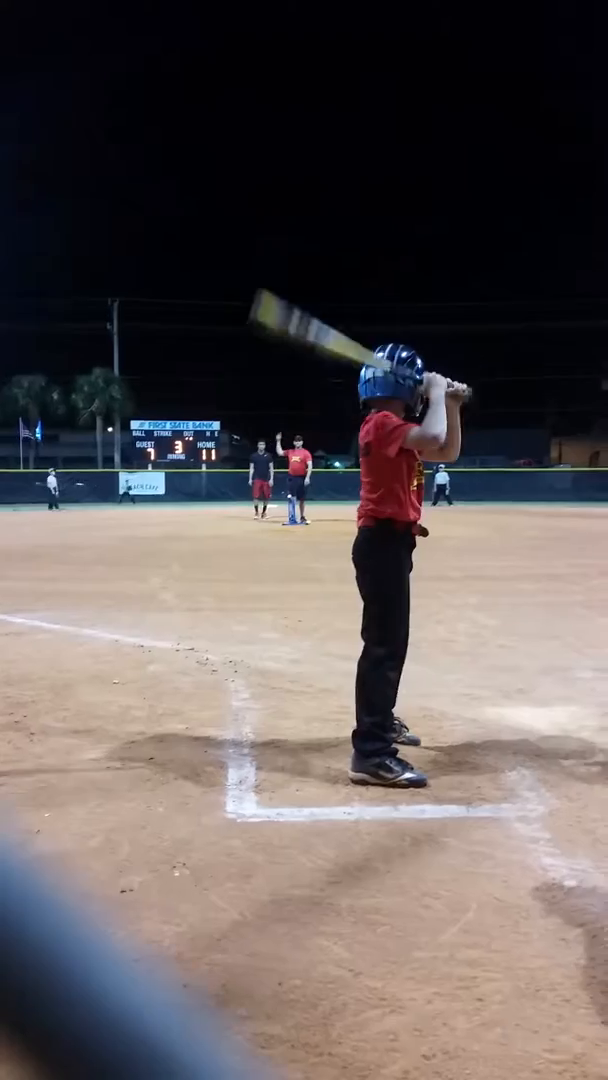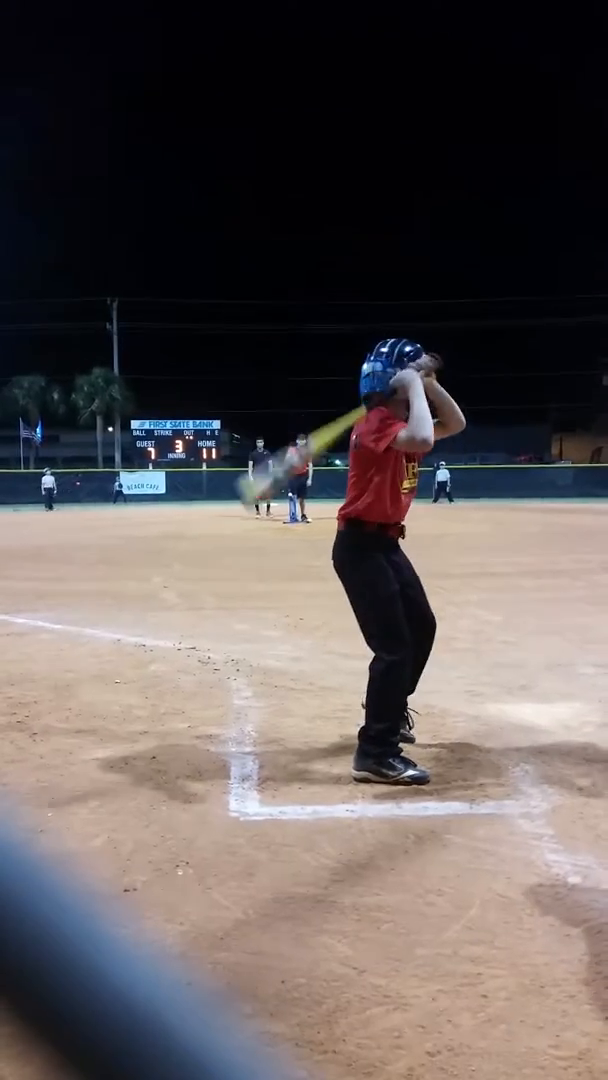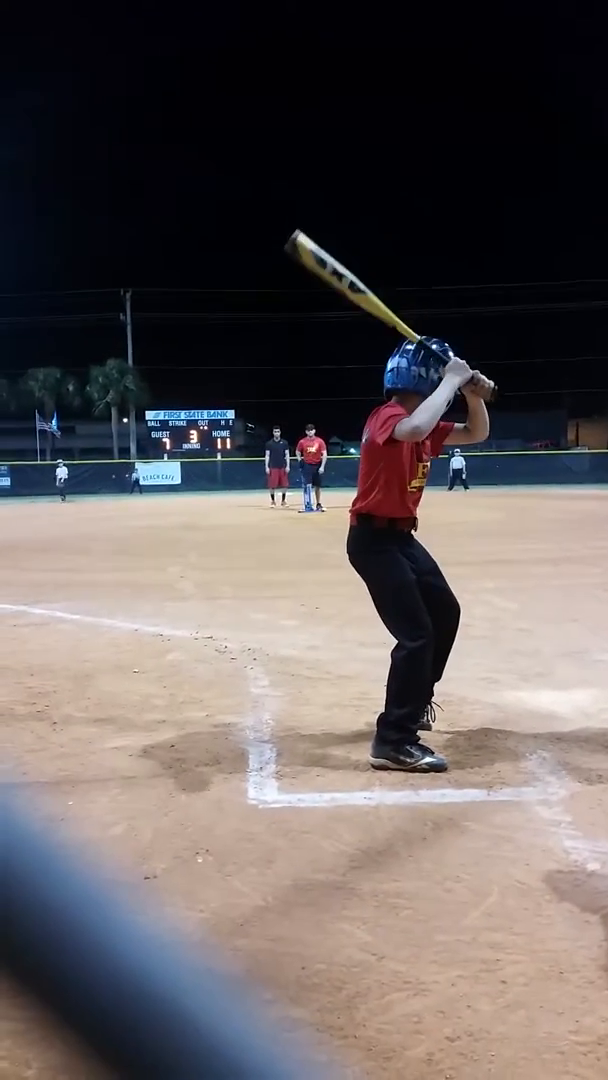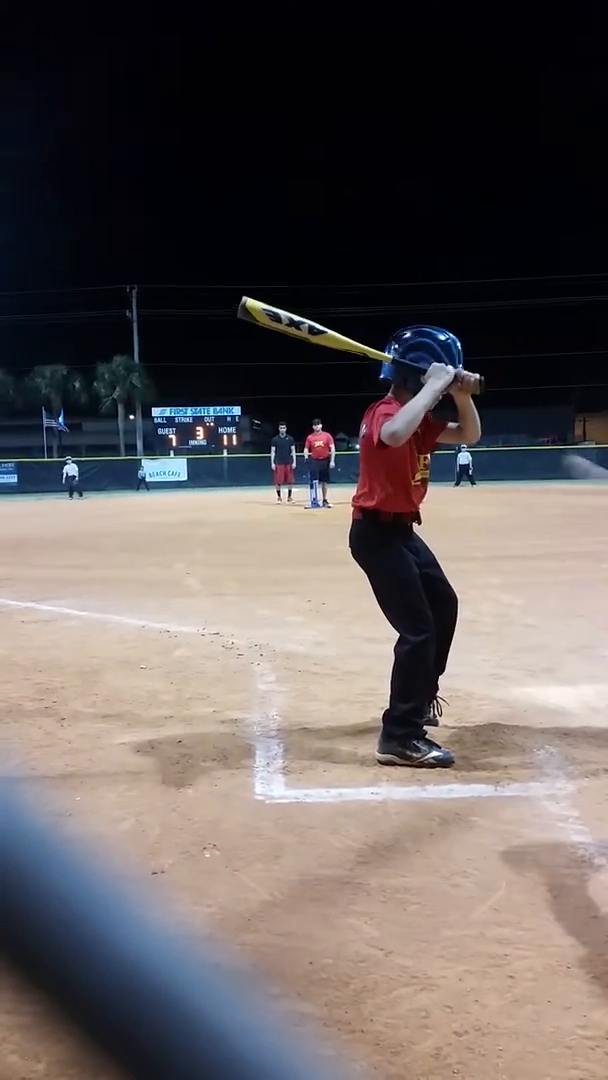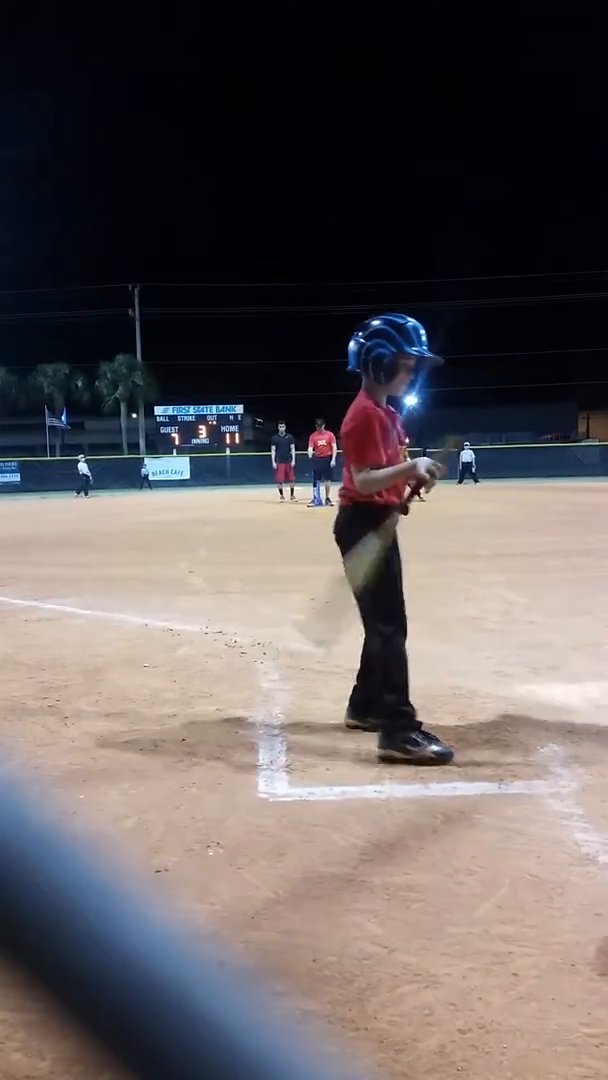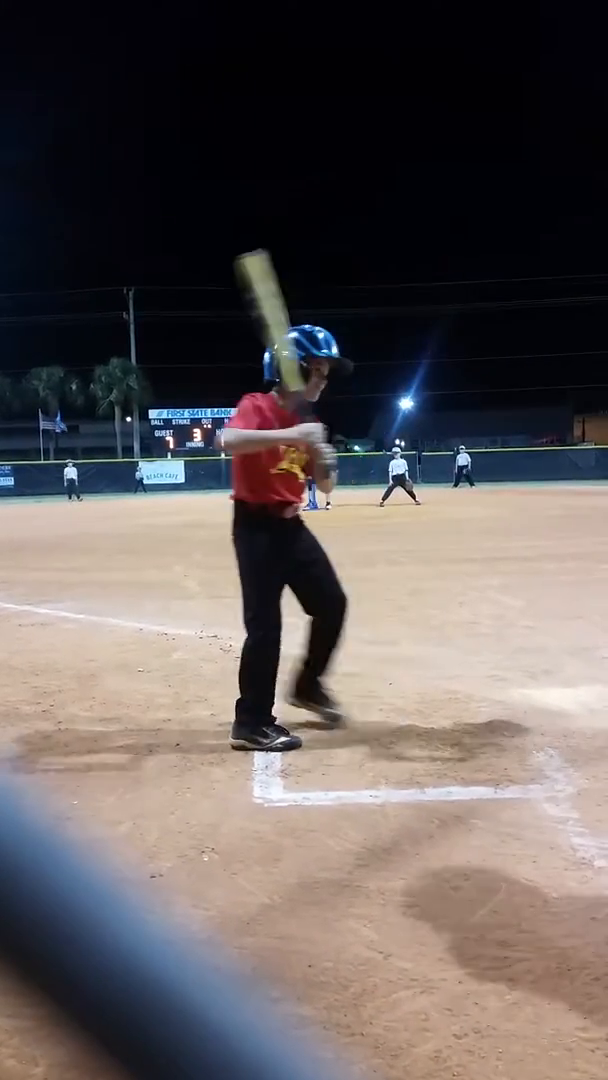
dt=0.7s
person 1, frame 1
left shoulder: (395, 427)
right shoulder: (382, 423)
left elbow: (448, 452)
right elbow: (434, 437)
left wrist: (451, 401)
right wrist: (435, 393)
left hip: (392, 540)
right hip: (383, 540)
left knee: (392, 639)
right knee: (383, 644)
left ankle: (381, 720)
right ankle: (371, 754)
person 1, frame 2
left shoulder: (398, 422)
right shoulder: (375, 422)
left elbow: (455, 424)
right elbow: (422, 439)
left wrist: (428, 381)
right wrist: (414, 390)
left hip: (385, 542)
right hip: (360, 546)
left knee: (421, 628)
right knee: (394, 646)
left ankle: (389, 709)
right ankle: (375, 755)
person 1, frame 3
left shoulder: (423, 424)
right shoulder: (388, 417)
left elbow: (478, 434)
right elbow: (414, 431)
left wrist: (473, 395)
right wrist: (452, 381)
left hip: (401, 534)
right hip: (373, 538)
left knee: (444, 613)
right knee: (416, 634)
left ankle: (414, 699)
right ankle: (393, 741)
person 1, frame 4
left shoulder: (421, 417)
right shoulder: (386, 412)
left elbow: (470, 435)
right elbow: (394, 436)
left wrist: (462, 395)
right wrist: (433, 388)
left hip: (402, 529)
right hip: (376, 533)
left knee: (444, 606)
right knee: (418, 628)
left ankle: (420, 695)
right ankle: (400, 737)
person 1, frame 5
left shoulder: (386, 412)
right shoulder: (364, 414)
right elbow: (364, 484)
left wrist: (415, 473)
right wrist: (411, 467)
left hip: (379, 522)
right hip: (363, 523)
left knee: (385, 620)
right knee: (389, 623)
left ankle: (366, 705)
right ankle: (398, 731)
person 1, frame 6
left shoulder: (312, 423)
right shoulder: (256, 406)
left elbow: (327, 484)
right elbow: (228, 440)
left wrist: (323, 461)
right wrist: (288, 435)
left hip: (292, 525)
right hip: (255, 525)
left knee: (332, 605)
right knee: (264, 624)
left ankle: (308, 687)
right ankle: (252, 722)
